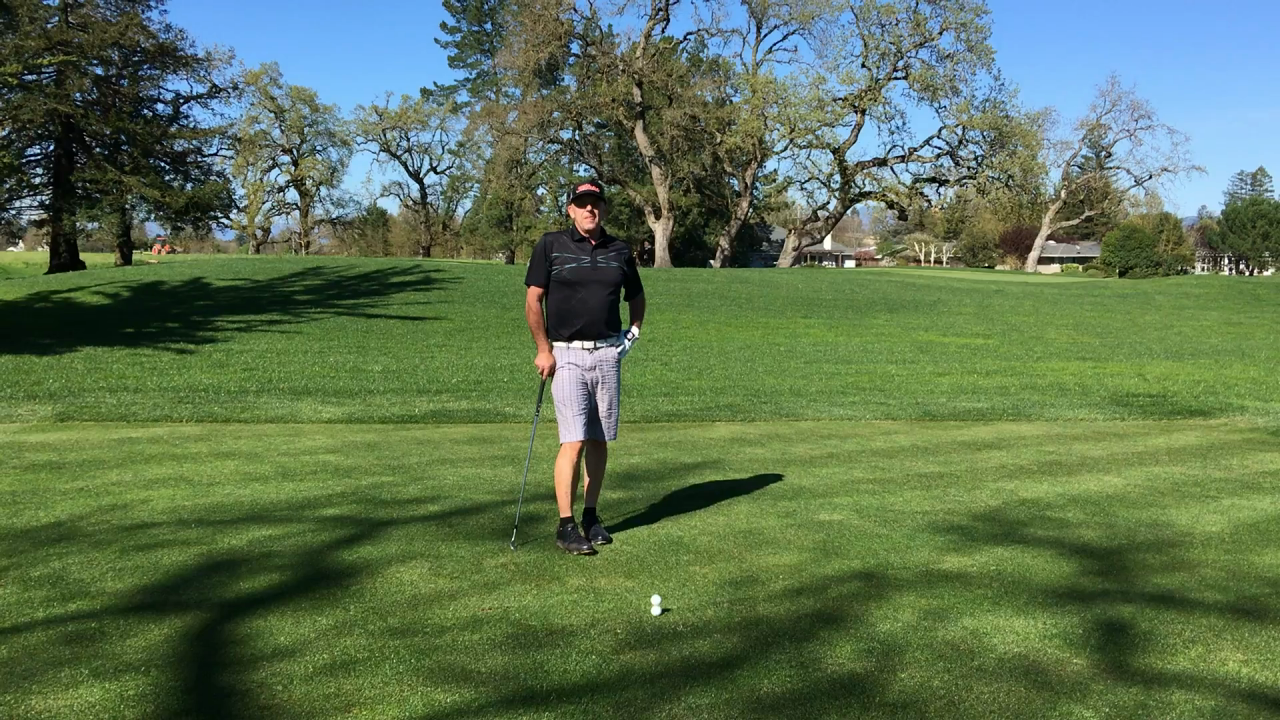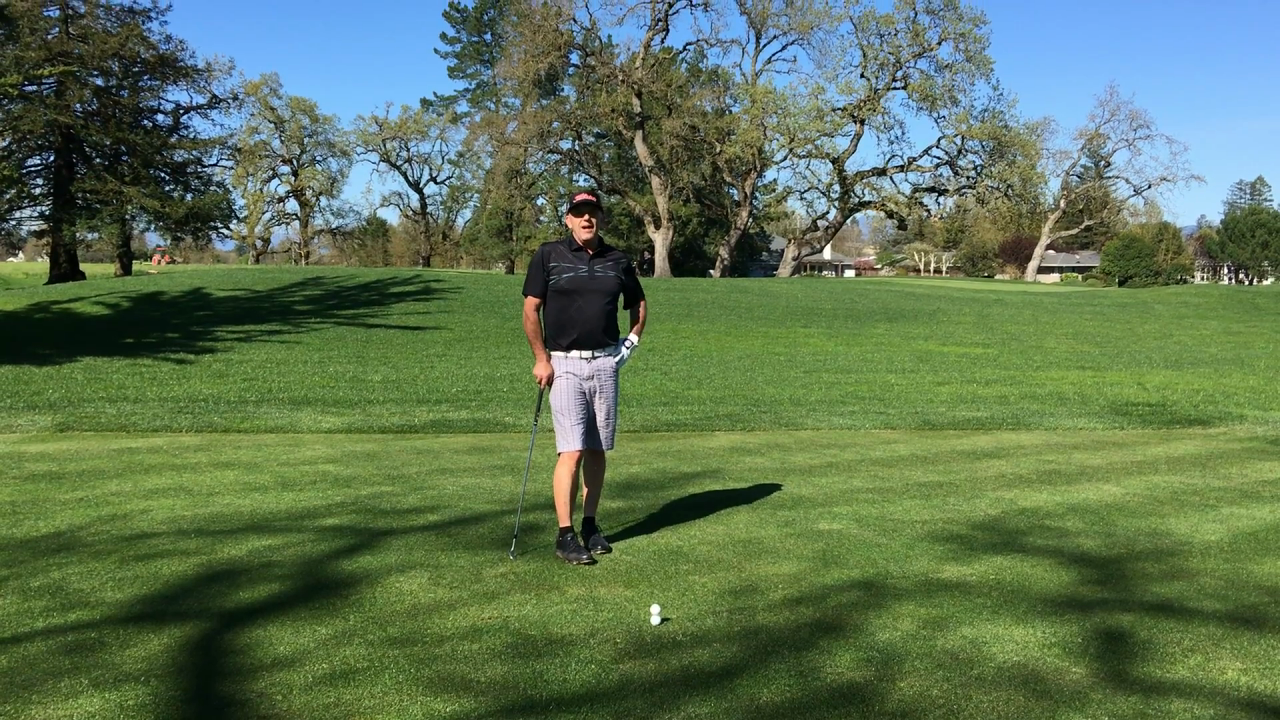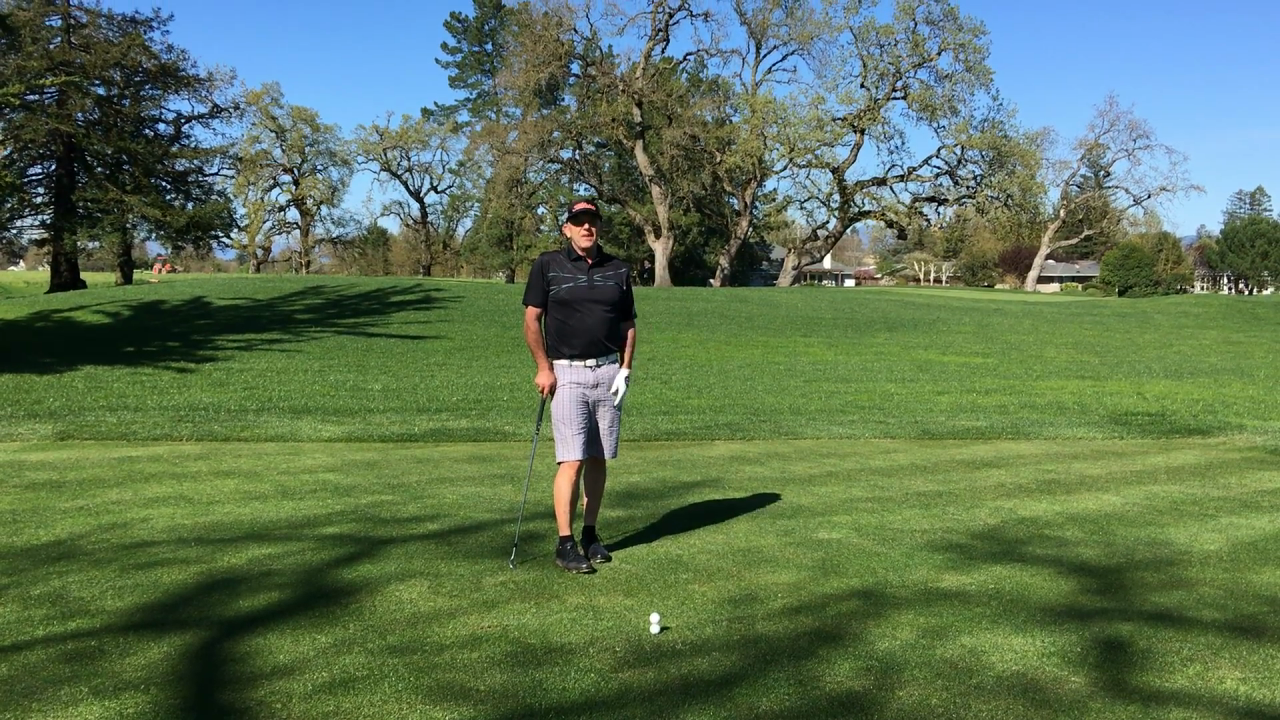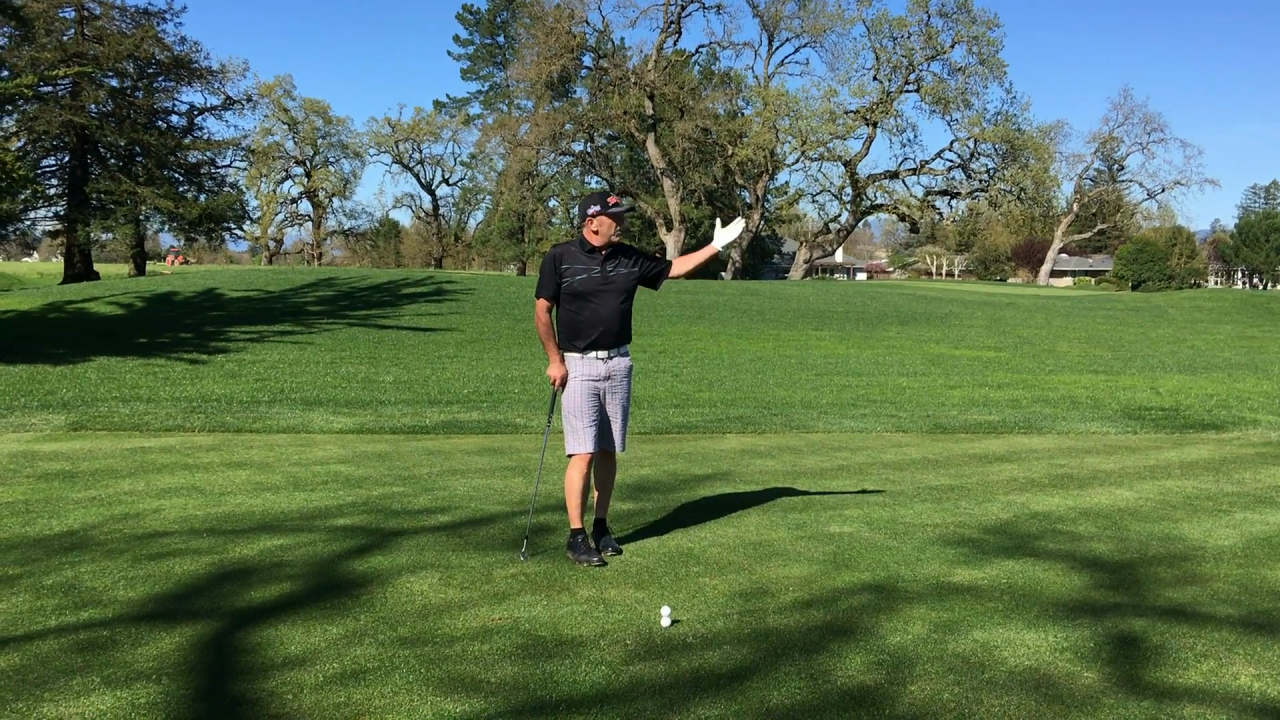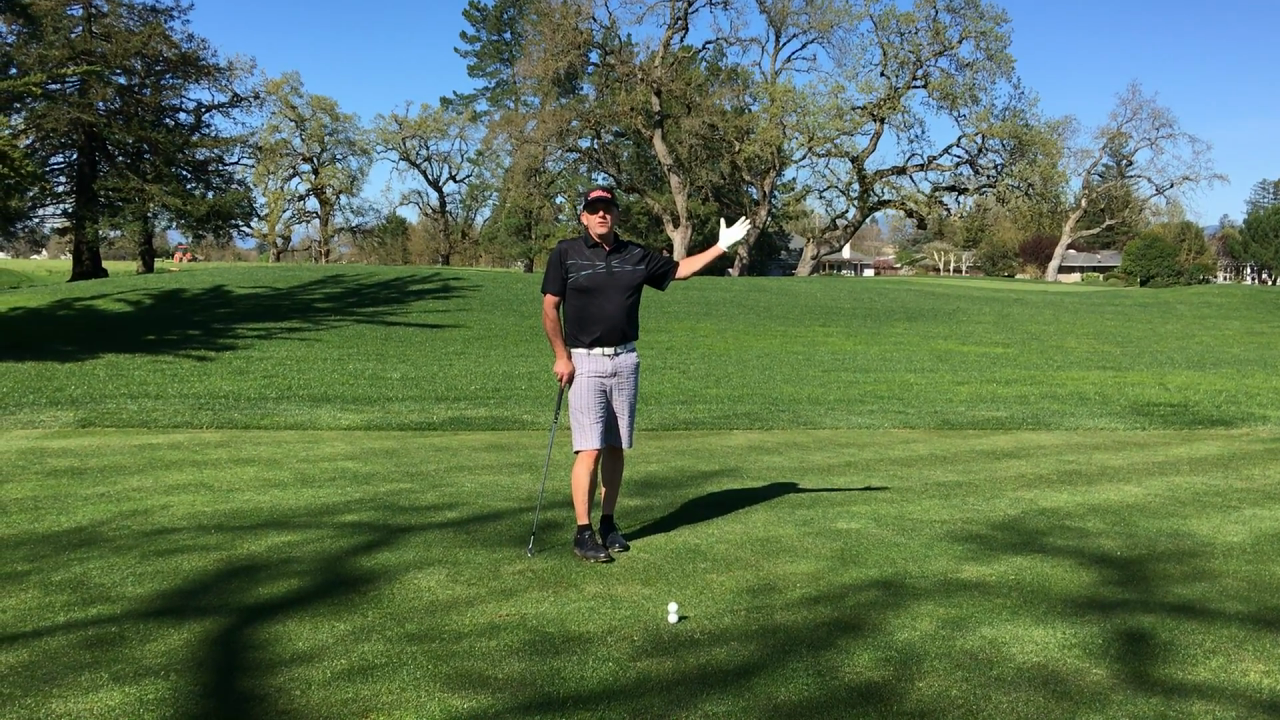
dt=1s
person 1, frame 1
left shoulder: (620, 251)
right shoulder: (551, 245)
left elbow: (636, 297)
right elbow: (533, 300)
left wrist: (632, 333)
right wrist: (543, 349)
left hip: (607, 353)
right hip: (566, 354)
left knee: (599, 440)
right knee: (573, 440)
left ankle: (591, 516)
right ankle: (565, 525)
person 1, frame 2
left shoulder: (618, 260)
right shoulder: (548, 255)
left elbow: (639, 303)
right elbow: (530, 309)
left wrist: (632, 340)
right wrist: (541, 358)
left hip: (606, 363)
right hip: (564, 364)
left knee: (597, 449)
right knee: (571, 450)
left ankle: (590, 525)
right ankle: (565, 534)
person 1, frame 3
left shoulder: (618, 269)
right shoulder: (548, 264)
left elbow: (628, 322)
right elbow: (532, 318)
left wrist: (625, 370)
right wrist: (543, 368)
left hip: (607, 373)
right hip: (566, 373)
left knee: (597, 459)
right knee: (571, 460)
left ankle: (590, 534)
right ankle: (565, 543)
person 1, frame 4
left shoulder: (630, 258)
right shoulder: (560, 257)
left elbow: (673, 268)
right elbow: (542, 311)
left wrist: (716, 245)
right wrist: (554, 360)
left hip: (619, 364)
right hip: (578, 365)
left knee: (609, 451)
right knee: (583, 453)
left ankle: (600, 527)
right ankle: (576, 536)
person 1, frame 5
left shoulder: (636, 255)
right shoulder: (566, 253)
left elbow: (680, 269)
right elbow: (550, 307)
left wrist: (722, 246)
right wrist: (561, 356)
left hip: (625, 360)
right hip: (584, 362)
left knee: (616, 447)
right knee: (590, 449)
left ankle: (608, 523)
right ankle: (583, 532)
